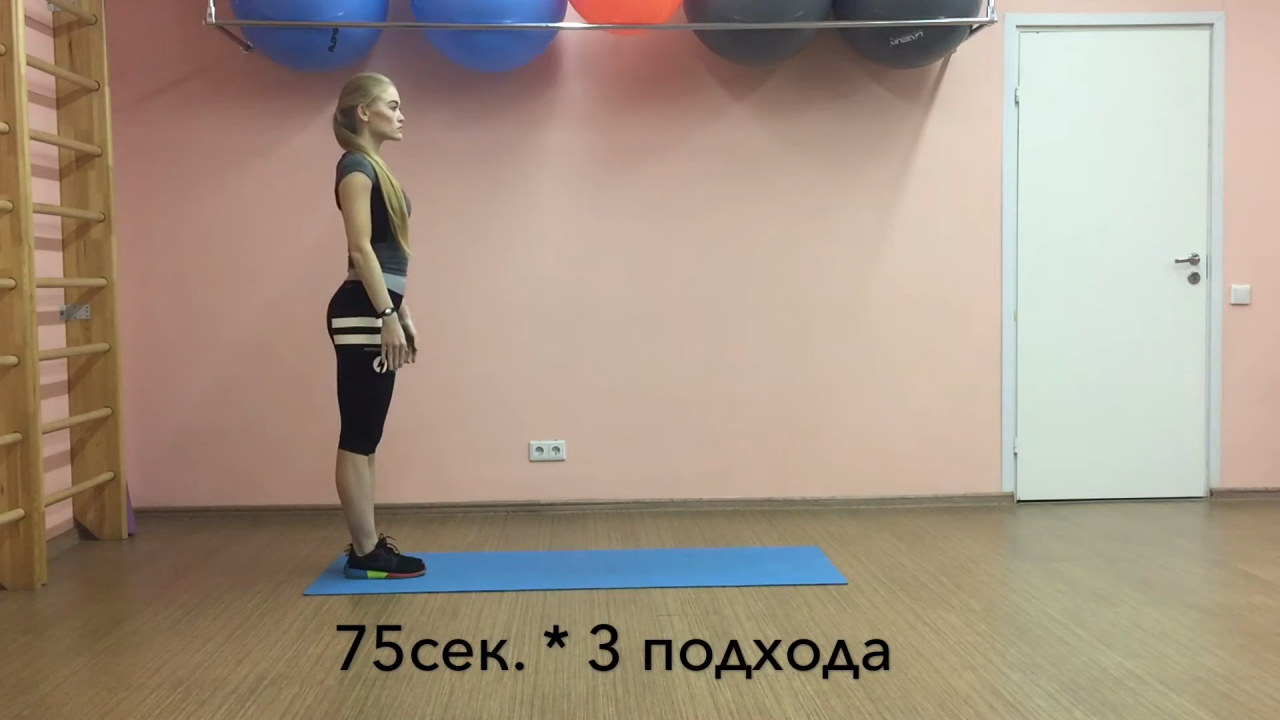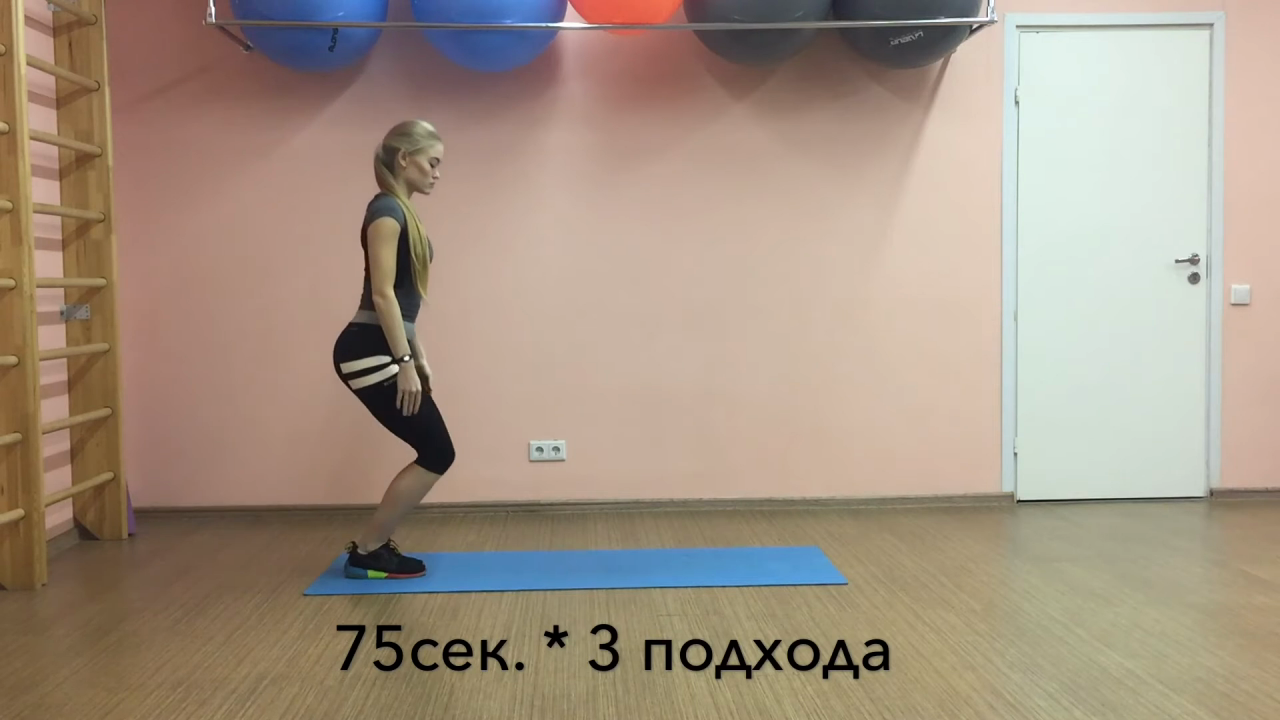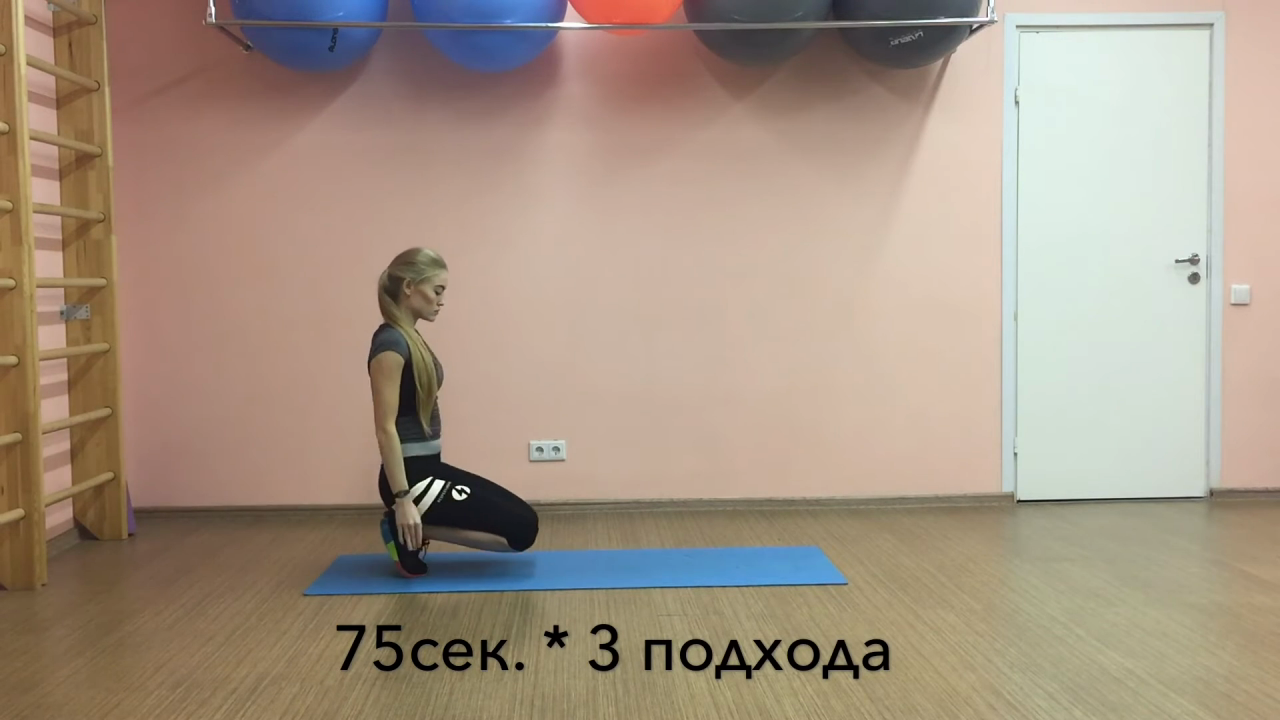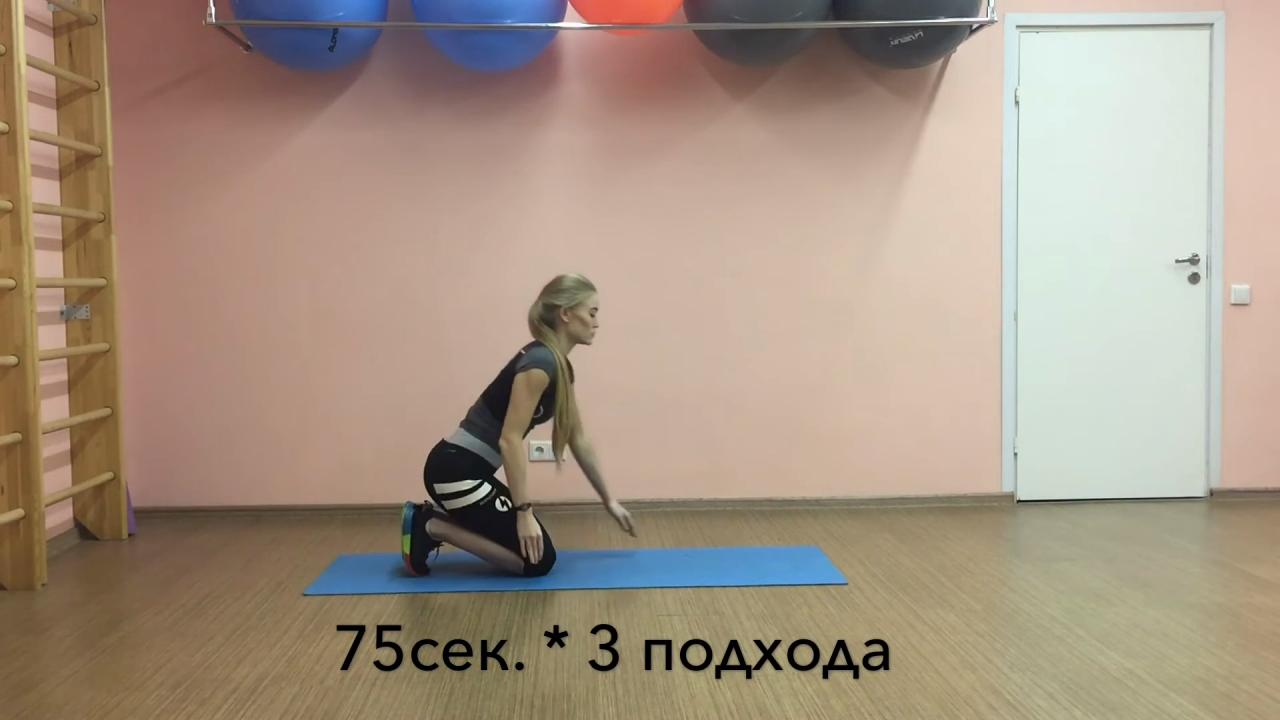
dt=0.7s
person 1, frame 1
left shoulder: (373, 168)
right shoulder: (356, 167)
right elbow: (361, 250)
left wrist: (403, 316)
right wrist: (388, 317)
left hip: (376, 310)
right hip: (362, 313)
left knee: (366, 437)
right knee: (358, 438)
left ankle: (368, 546)
right ankle: (365, 553)
person 1, frame 2
left shoulder: (400, 211)
right shoulder: (386, 210)
right elbow: (382, 294)
left wrist: (418, 354)
right wrist: (404, 363)
left hip: (380, 349)
right hip: (369, 351)
left knee: (432, 453)
right knee: (438, 453)
left ankle: (375, 546)
right ankle: (367, 552)
person 1, frame 3
left shoulder: (409, 337)
right shoulder: (391, 343)
right elbow: (386, 427)
right wrist: (402, 500)
left hip: (427, 468)
right hip: (412, 476)
left knee: (522, 518)
right knee: (522, 529)
left ankle: (413, 530)
right ankle: (411, 532)
person 1, frame 4
left shoulder: (558, 364)
right shoulder: (541, 362)
left elbow: (578, 439)
right elbow: (510, 440)
left wrist: (609, 500)
right wrist: (524, 512)
left hip: (468, 470)
right hip: (456, 471)
left knee: (533, 549)
right knee: (538, 559)
left ankle: (430, 519)
right ankle: (432, 527)
